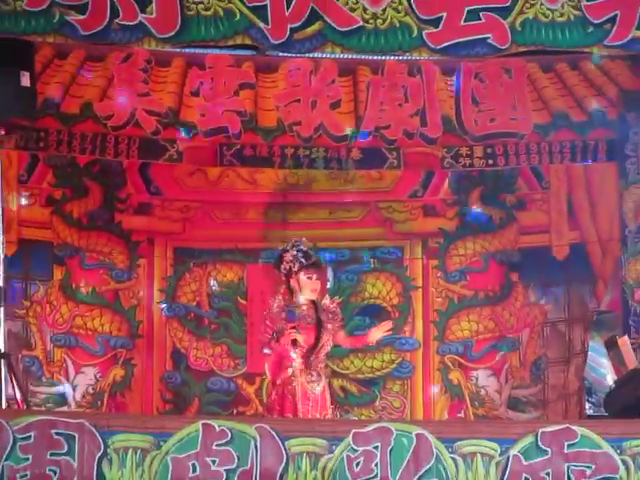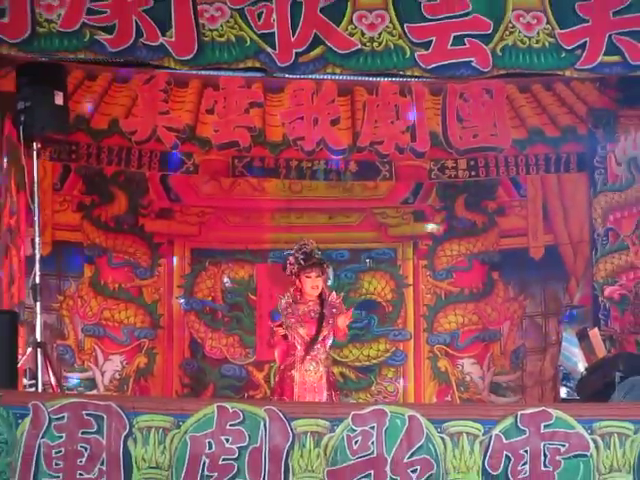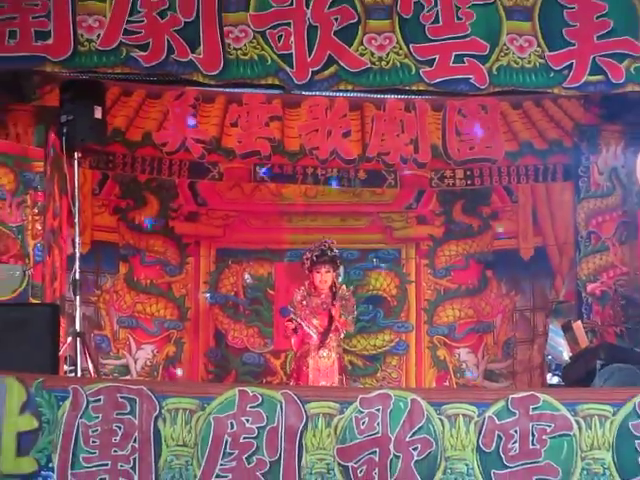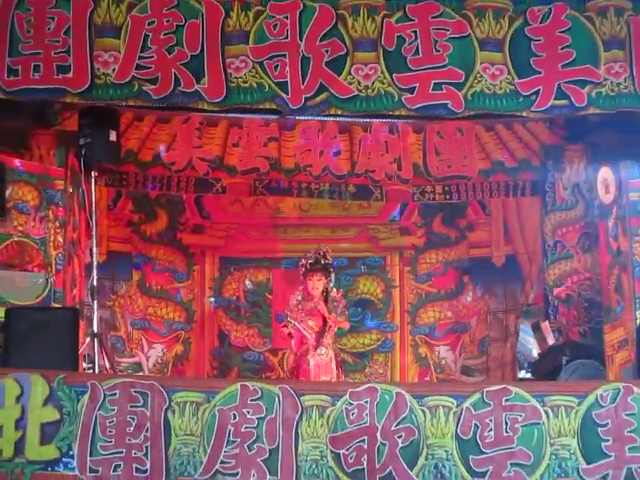
dt=0.4s
person 1, frame 1
left shoulder: (326, 311)
right shoulder: (279, 312)
left elbow: (343, 340)
right elbow: (266, 350)
left wrist: (368, 338)
right wrist: (281, 340)
left hip: (317, 387)
right hip: (289, 386)
person 1, frame 2
left shoulder: (332, 304)
right shoulder: (287, 306)
left elbow: (340, 337)
right elbow: (277, 343)
left wrist: (341, 327)
right wrist: (278, 334)
left hip: (320, 374)
right hip: (293, 373)
person 1, frame 3
left shoulder: (343, 297)
right shoulder: (302, 297)
left elbow: (350, 328)
right elbow: (295, 332)
left wrist: (339, 317)
right wrist: (291, 327)
left hip: (332, 360)
right hip: (308, 360)
person 1, frame 4
left shoulder: (334, 299)
right shoulder: (297, 301)
left elbow: (346, 325)
right elbow: (294, 332)
left wrist: (328, 314)
right wrist: (287, 331)
left hip: (328, 357)
right hip: (306, 358)
